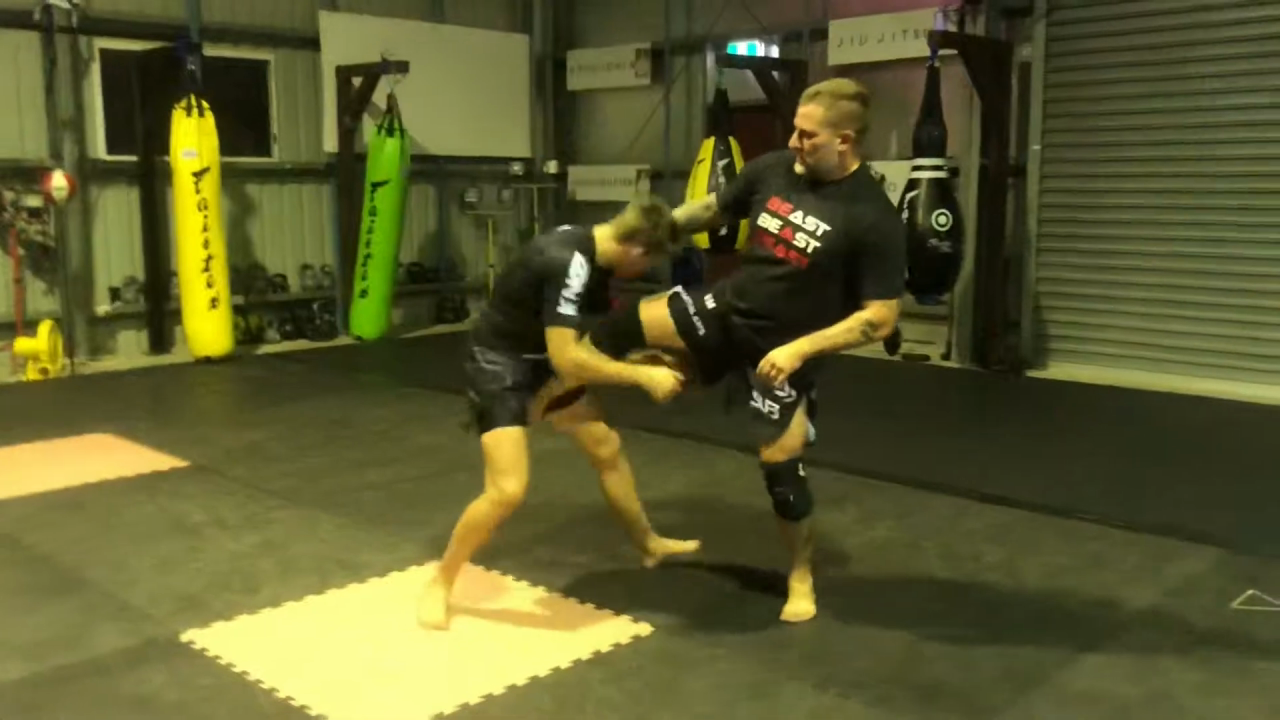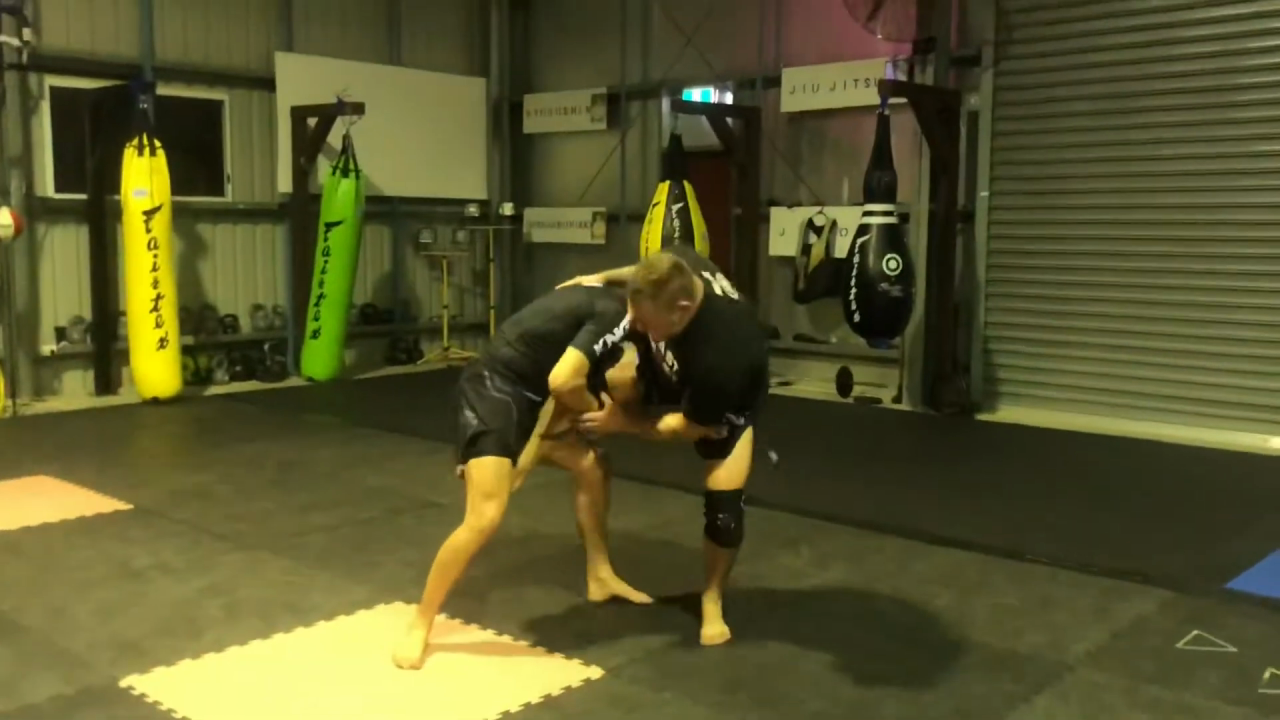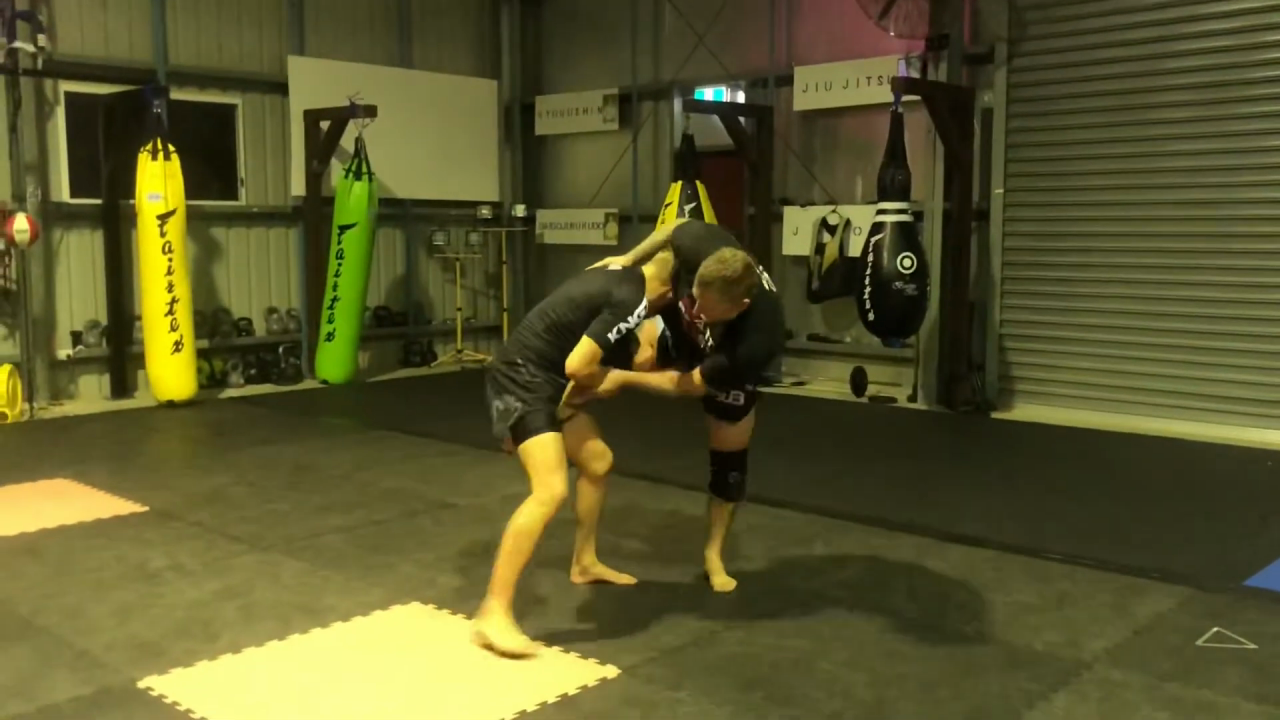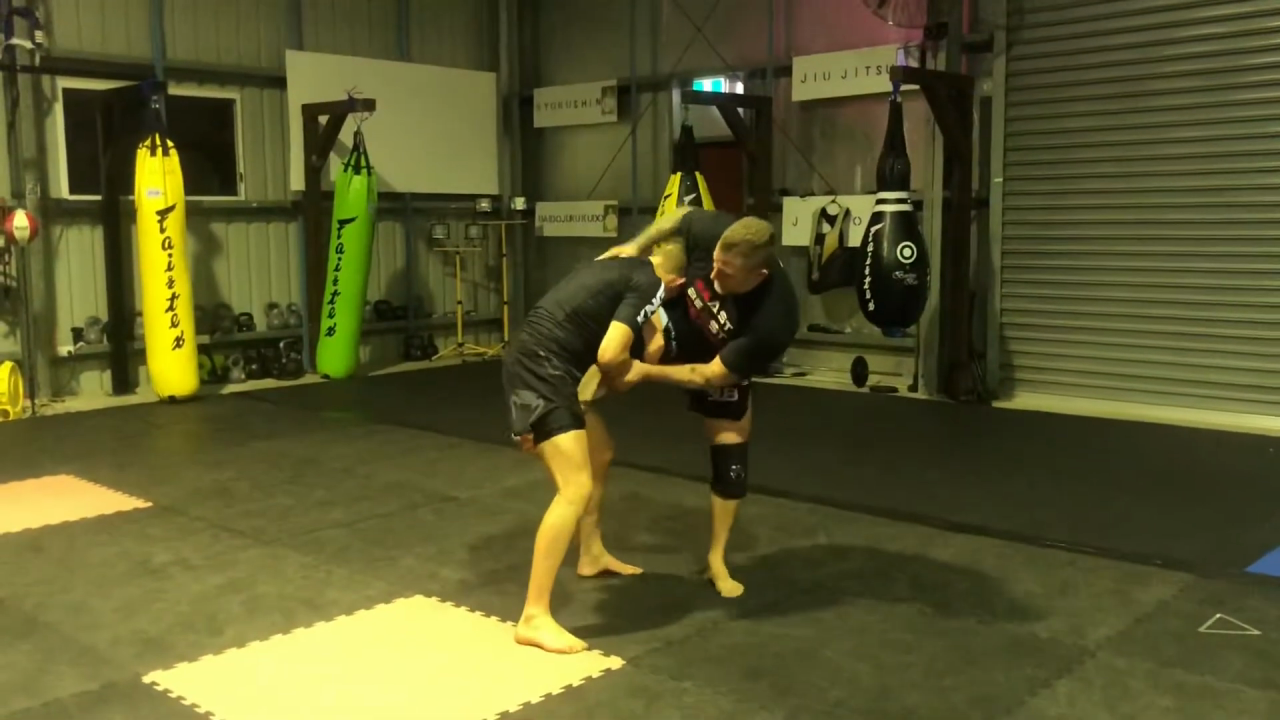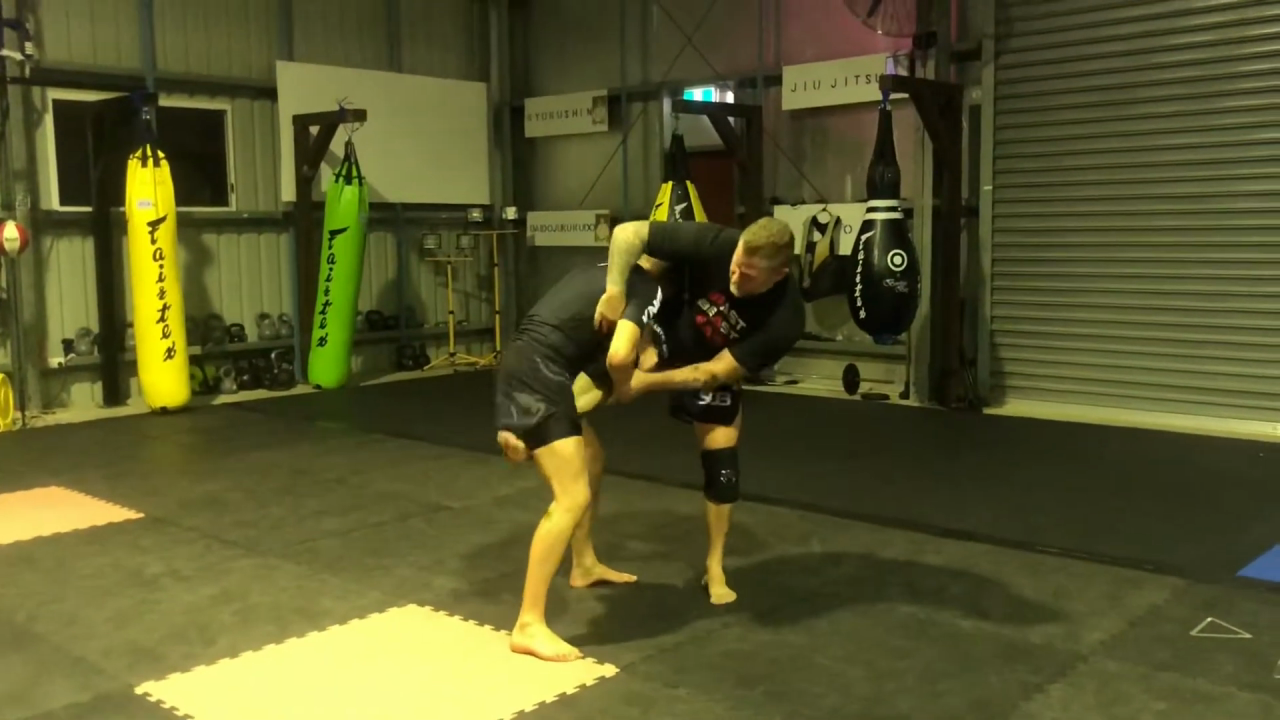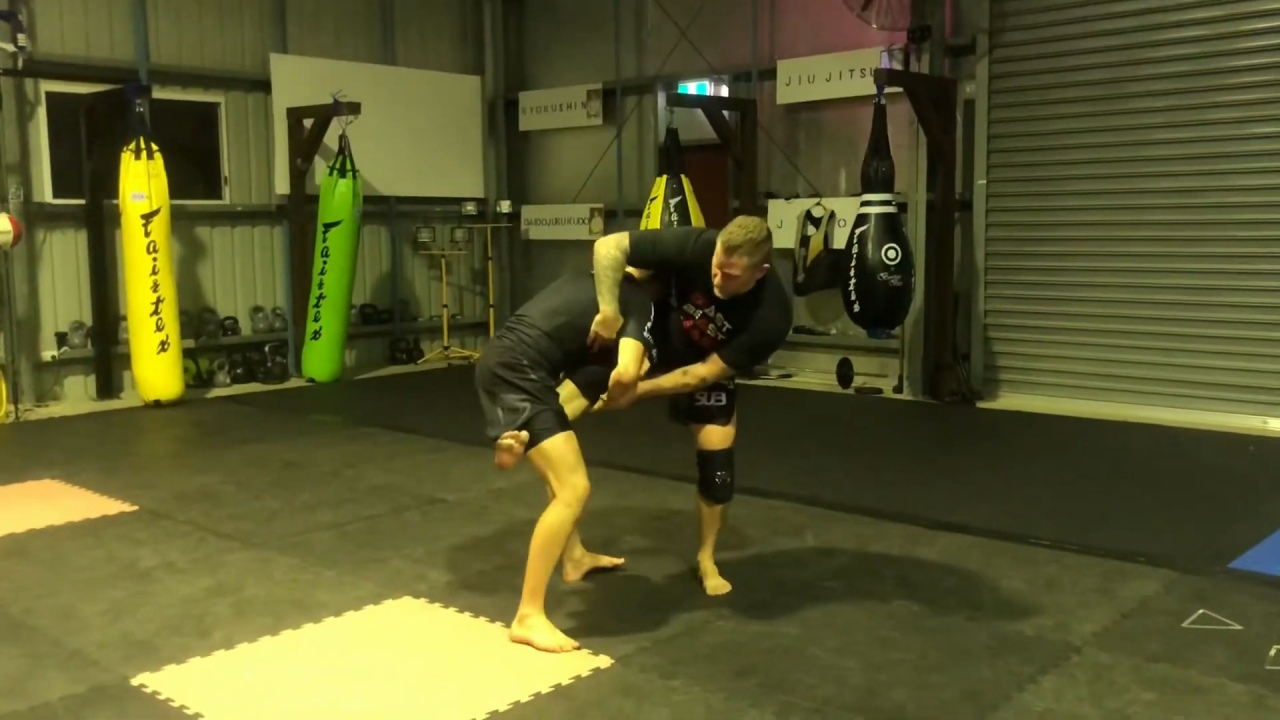
dt=0.7s
person 1, frame 1
left shoulder: (874, 221)
right shoulder: (773, 169)
left elbow: (880, 319)
right elbow: (712, 208)
left wrist: (799, 348)
left hip: (784, 349)
right hip: (725, 308)
left knee: (781, 467)
right knee: (626, 322)
left ankle: (802, 578)
person 1, frame 2
left shoulder: (721, 353)
right shoulder: (677, 274)
left elbow: (691, 427)
left wrist: (623, 422)
right wrist: (604, 277)
left hip: (725, 405)
right hip: (673, 375)
left knee: (725, 500)
left ankle: (712, 603)
person 1, frame 3
left shoulder: (757, 344)
right shoulder: (702, 244)
left elbow: (695, 384)
right elbow: (675, 230)
left wrist: (626, 379)
right wrist: (629, 260)
left hip: (721, 370)
right hip: (678, 330)
left knee: (730, 460)
left ankle: (714, 554)
person 1, frame 4
left shoulder: (775, 319)
right shoulder: (715, 233)
left elbow: (712, 375)
right elbow: (680, 217)
left wrist: (647, 372)
right wrist: (635, 247)
left hip: (726, 364)
right hip: (677, 320)
left knee: (730, 457)
left ankle: (717, 560)
person 1, frame 5
left shoulder: (785, 319)
right shoulder: (713, 243)
left elbow: (715, 372)
right elbow: (628, 233)
left wrist: (647, 381)
right wrist: (615, 292)
left hip: (710, 370)
right hip: (660, 331)
left knee: (722, 466)
left ankle: (714, 567)
person 1, frame 6
left shoulder: (770, 316)
right shoulder: (694, 246)
left elbow: (706, 373)
right elbow: (608, 247)
left wrist: (639, 390)
right wrist: (609, 311)
left hip: (706, 369)
right hip: (652, 335)
left knee: (717, 460)
left ankle: (706, 557)
person 2, frame 1
left shoulder: (595, 256)
right shoulder: (568, 261)
right elbow: (566, 357)
left wrist: (661, 366)
right wrist: (642, 376)
left hip: (537, 361)
right hip: (498, 364)
left knee: (606, 447)
right knee: (508, 490)
left ankle: (648, 544)
right ankle: (439, 582)
person 2, frame 2
left shoulder: (604, 300)
right shoulder: (616, 315)
right elbow: (563, 381)
right wrist: (597, 407)
left hip: (528, 394)
right hip: (494, 390)
left knee: (593, 467)
right knee: (485, 518)
left ankle: (601, 578)
right ankle: (419, 626)
person 2, frame 3
left shoulder: (621, 274)
right shoulder: (633, 300)
right elbow: (578, 366)
right wrist: (605, 383)
left hip: (542, 375)
right hip: (522, 377)
left knee: (598, 462)
right knee: (551, 491)
left ankle: (585, 562)
right ankle: (494, 613)
person 2, frame 4
left shoulder: (624, 265)
right shoulder: (650, 284)
right elbow: (610, 354)
right wrist: (622, 378)
left hip: (537, 359)
right hip: (541, 366)
left knee: (598, 454)
right knee: (576, 489)
left ankle: (591, 556)
right ankle: (533, 618)
person 2, frame 5
left shoulder: (603, 271)
right shoulder: (648, 287)
right elbow: (618, 356)
right wrist: (625, 388)
left hip: (522, 362)
right hip: (538, 371)
left knee: (590, 462)
right knee: (572, 497)
left ankle: (584, 565)
right ankle: (529, 625)
person 2, frame 6
left shoulder: (590, 280)
right shoulder: (642, 301)
right elbow: (625, 373)
left hip: (499, 360)
right hip: (519, 373)
left knee: (563, 465)
right knee: (573, 488)
left ankle: (575, 557)
right ankle: (528, 617)
